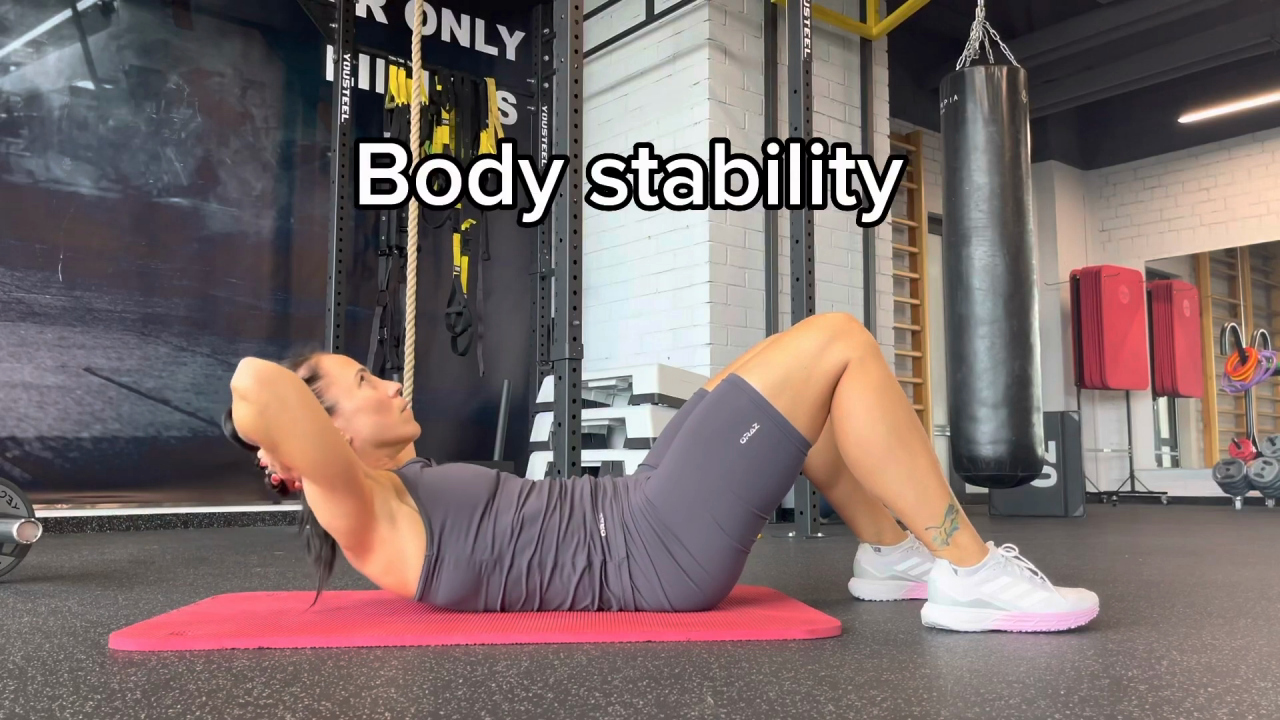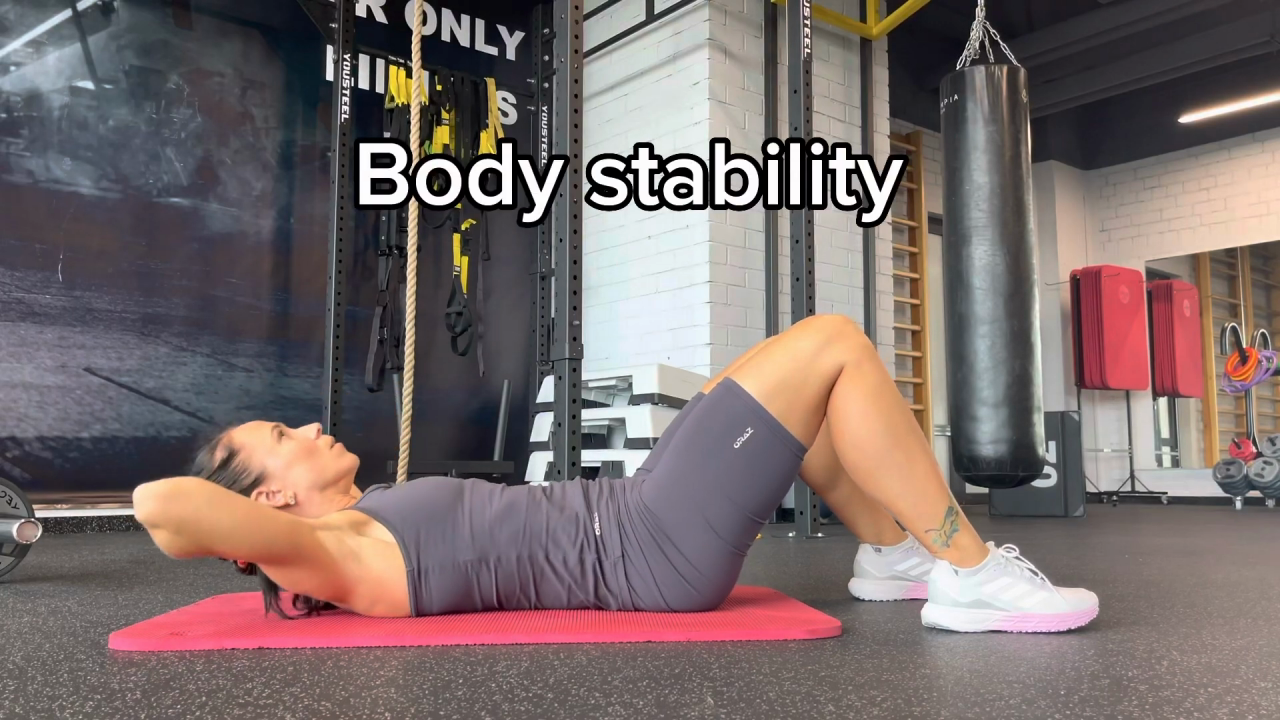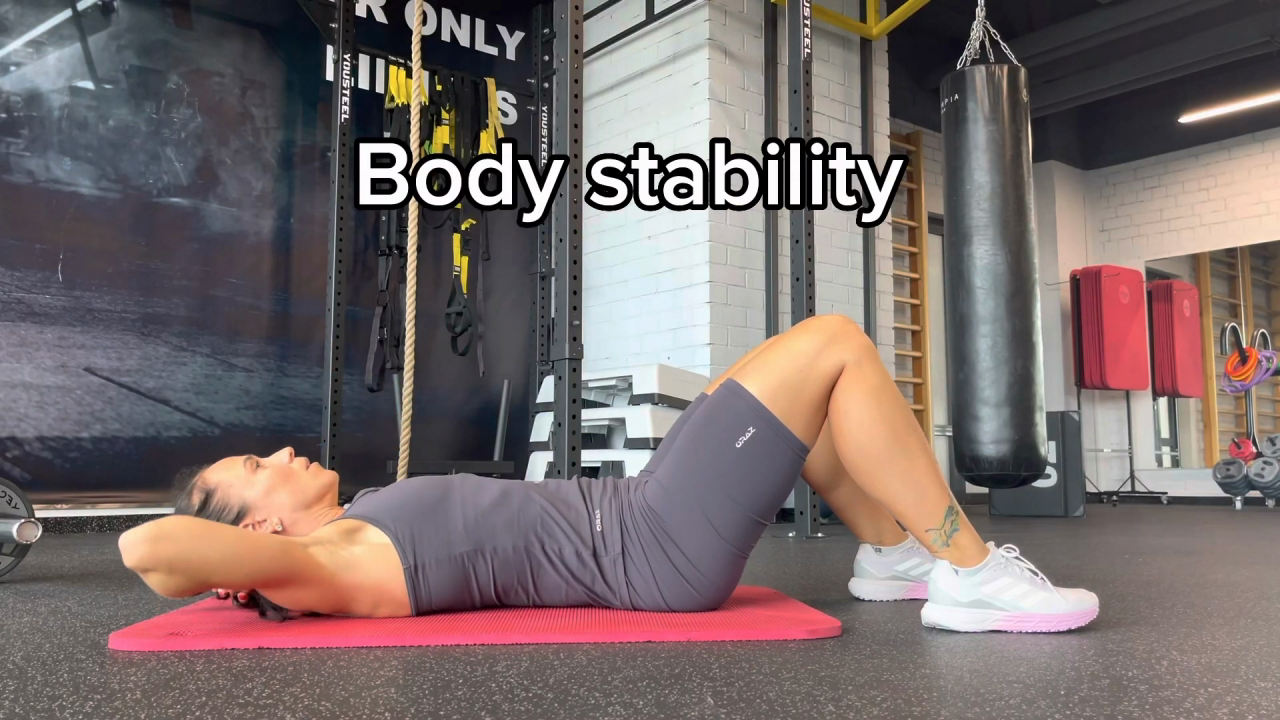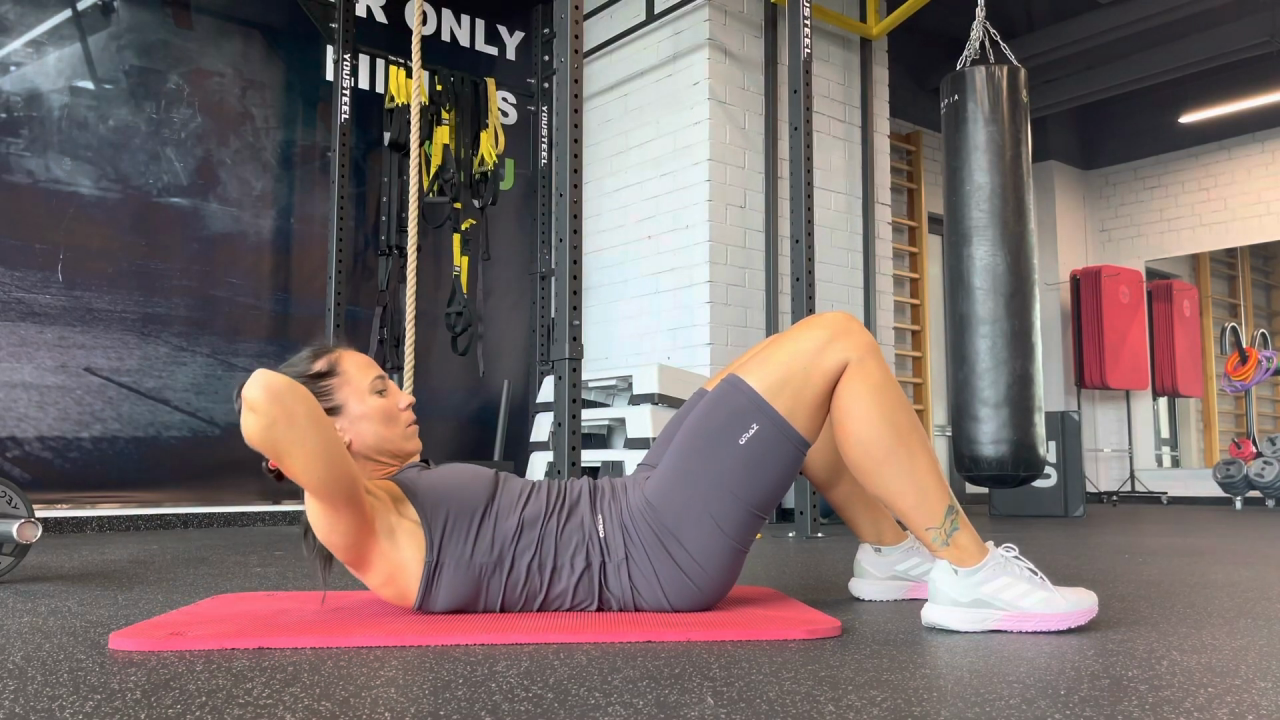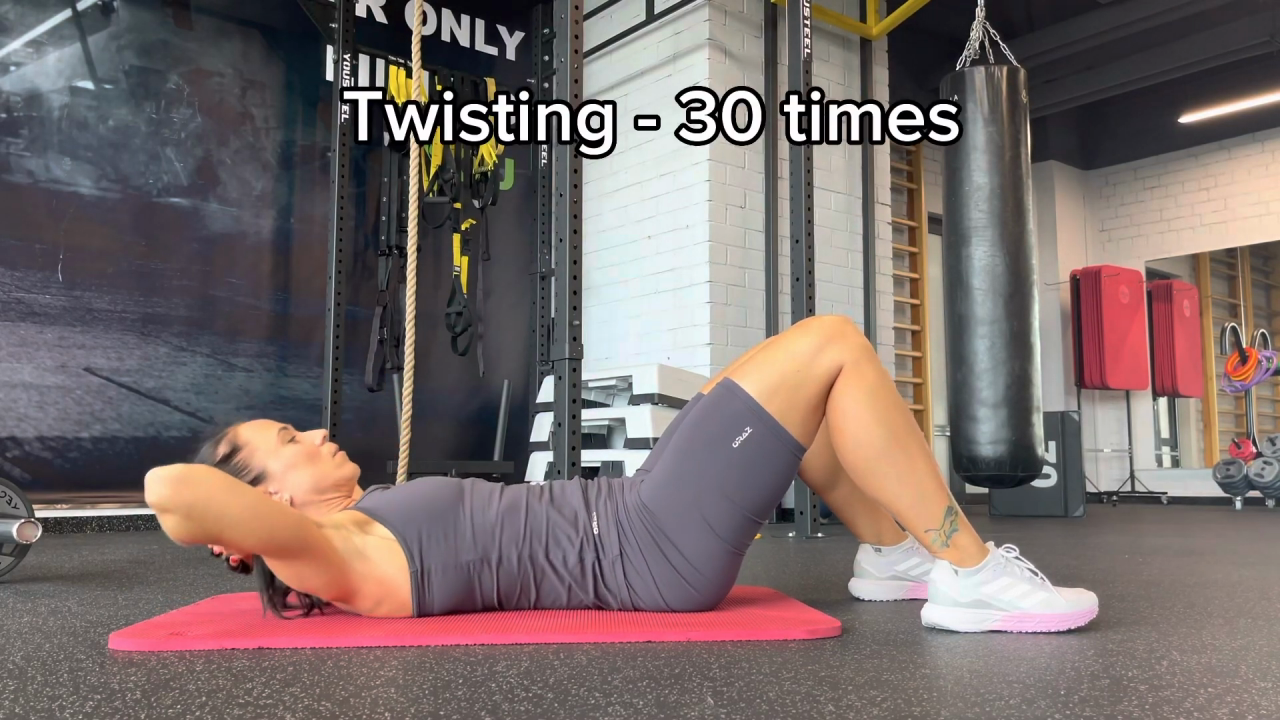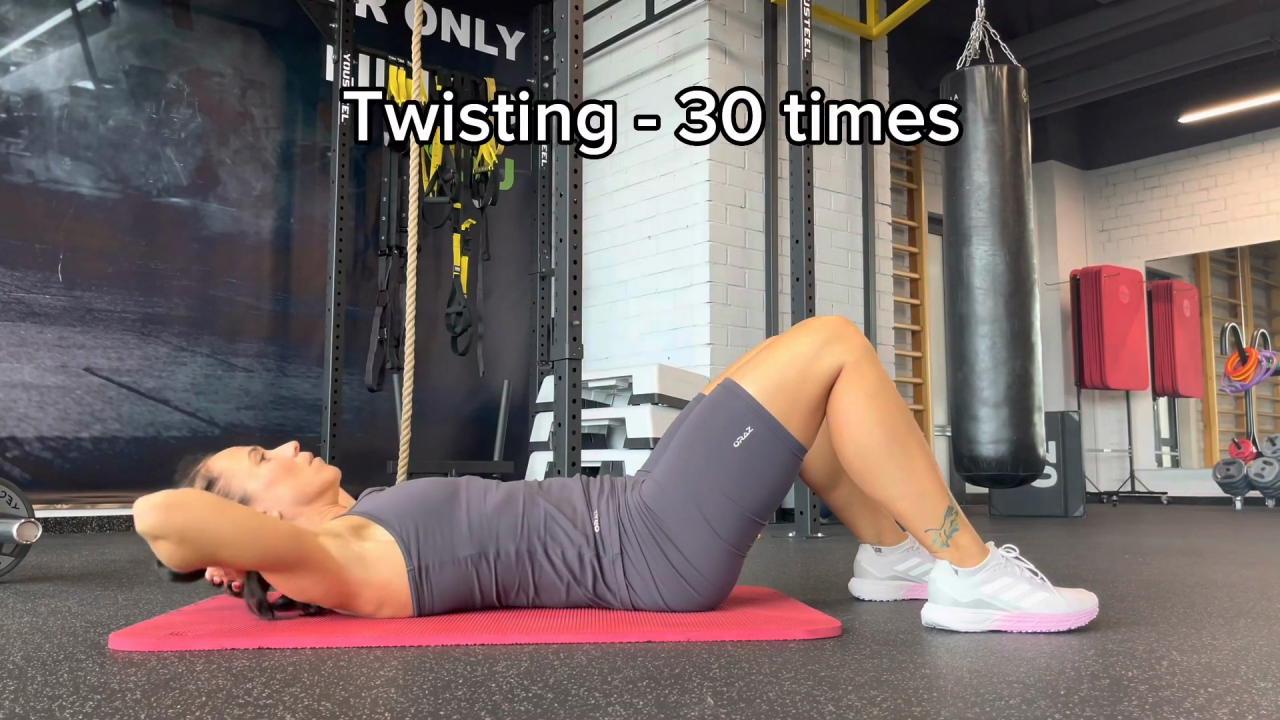
dt=0.7s
person 1, frame 1
left shoulder: (399, 493)
right shoulder: (369, 515)
right elbow: (256, 385)
right wrist: (285, 448)
left hip: (639, 524)
right hip: (658, 556)
left knee: (814, 374)
right knee: (841, 343)
left ankle: (891, 556)
right ankle: (971, 576)
person 1, frame 2
left shoulder: (359, 525)
right shoulder: (339, 554)
right elbow: (158, 500)
right wrist: (225, 503)
left hip: (630, 517)
right hip: (655, 553)
left knee: (807, 377)
right knee: (835, 344)
left ankle: (890, 554)
right ankle: (972, 576)
person 1, frame 3
left shoulder: (352, 535)
right shoulder: (336, 571)
right elbow: (149, 546)
right wrist: (219, 567)
left hip: (632, 519)
right hip: (658, 550)
left knee: (810, 377)
right knee: (838, 344)
left ankle: (892, 556)
right ankle: (972, 577)
person 1, frame 4
left shoulder: (388, 500)
right shoulder: (365, 528)
right elbow: (266, 395)
right wrist: (293, 451)
left hip: (635, 517)
right hip: (657, 551)
left knee: (810, 378)
right knee: (839, 343)
left ankle: (892, 555)
right ankle: (971, 575)
person 1, frame 5
left shoulder: (361, 527)
right shoulder: (342, 558)
right elbow: (168, 489)
right wrist: (225, 518)
left hip: (632, 519)
right hip: (655, 552)
left knee: (807, 375)
right knee: (833, 343)
left ankle: (892, 556)
right ankle: (971, 576)
person 1, frame 6
left shoulder: (360, 532)
right shoulder: (346, 566)
right elbow: (157, 516)
right wrist: (206, 534)
left hip: (631, 515)
right hip: (656, 550)
left knee: (805, 379)
right knee: (835, 345)
left ankle: (891, 554)
right ankle: (972, 577)
